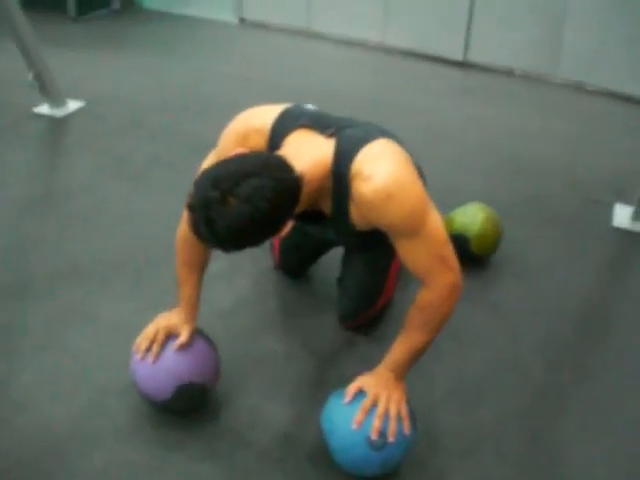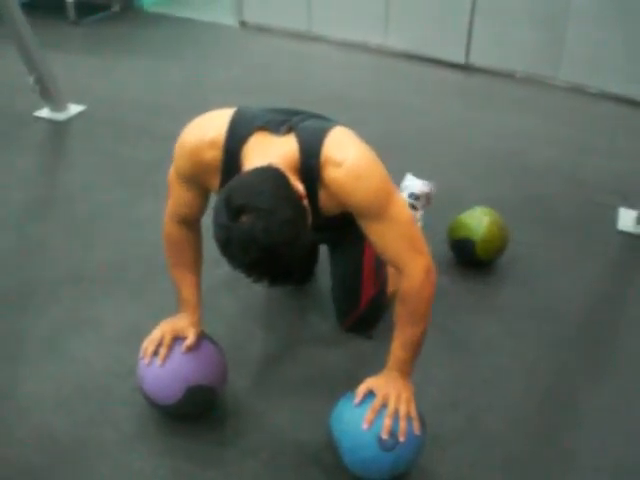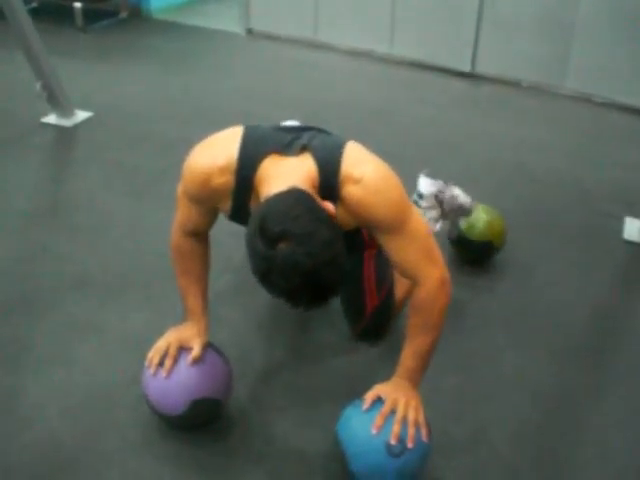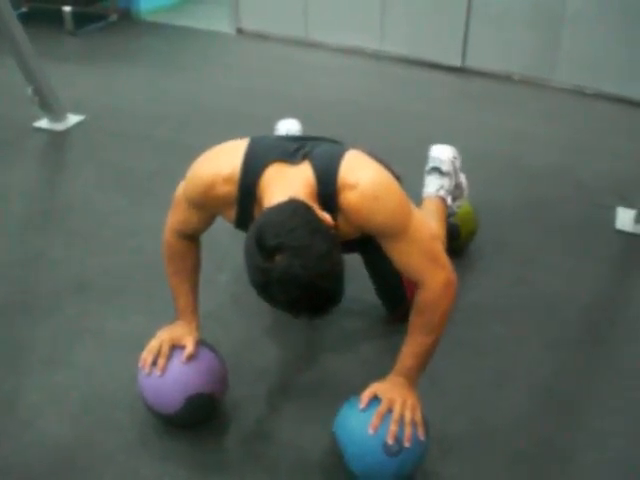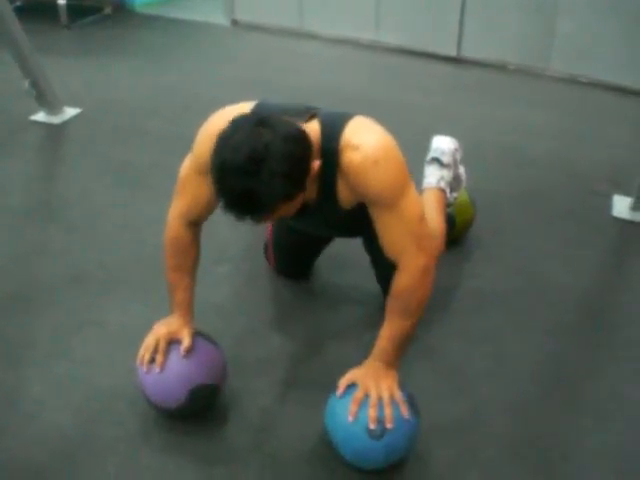
dt=1s
person 1, frame 1
left shoulder: (381, 184)
right shoulder: (249, 132)
left elbow: (444, 280)
right elbow: (198, 212)
left wrist: (390, 373)
right wrist: (185, 310)
left hip: (378, 221)
left knee: (355, 316)
right knee: (287, 266)
person 1, frame 2
left shoulder: (348, 171)
right shoulder: (199, 146)
left elbow: (417, 269)
right elbow: (181, 221)
left wrist: (397, 374)
right wrist: (189, 312)
left hip: (347, 213)
right hip: (294, 195)
left knee: (359, 318)
right knee: (295, 277)
left ankle: (410, 204)
person 1, frame 3
left shoulder: (366, 186)
right shoulder: (209, 169)
left elbow: (433, 280)
right elbow: (189, 233)
left wrist: (405, 381)
right wrist: (195, 321)
left hip: (349, 212)
left knee: (369, 327)
left ankle: (428, 206)
person 1, frame 4
left shoulder: (367, 194)
right shoulder: (214, 179)
left elbow: (439, 281)
right elbow: (179, 233)
left wrist: (402, 379)
right wrist: (187, 320)
left hip: (363, 217)
left knee: (406, 304)
left ankle: (439, 181)
person 1, frame 5
left shoulder: (369, 156)
right shoulder: (222, 135)
left elbow: (416, 265)
right elbow: (184, 220)
left wrist: (382, 363)
right wrist: (180, 314)
left hip: (373, 205)
right knee: (286, 268)
left ankle: (439, 172)
